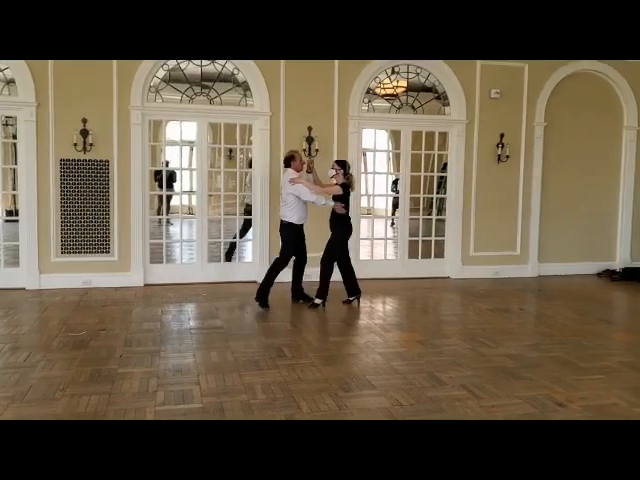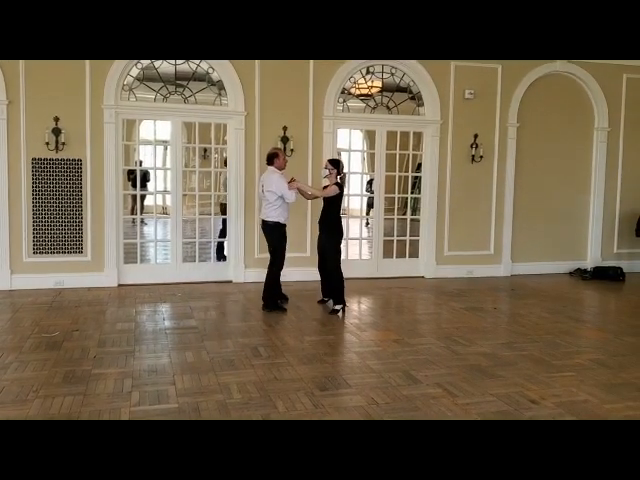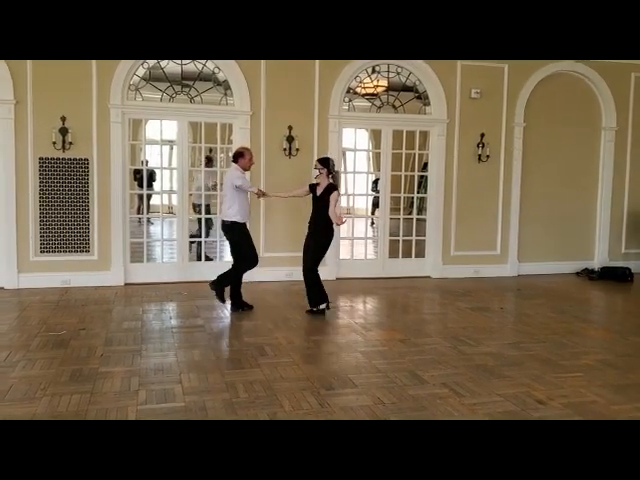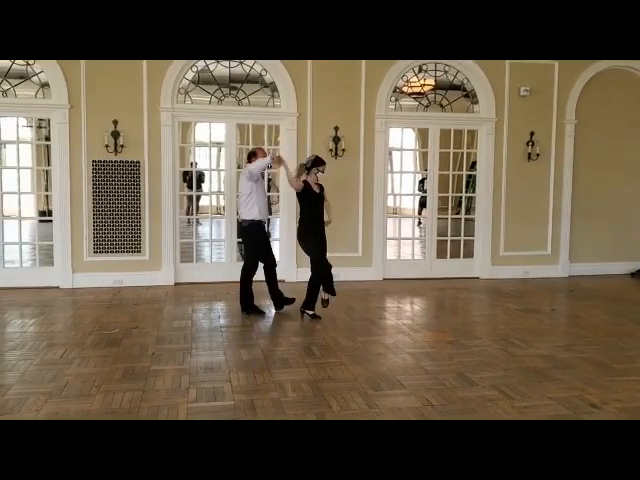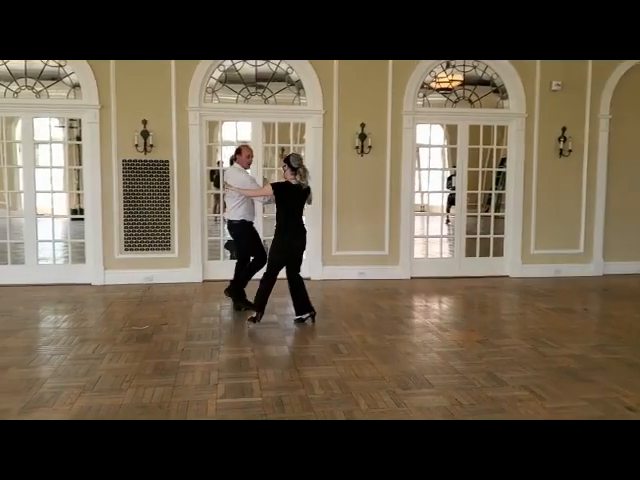
dt=1s
person 1, frame 1
left shoulder: (292, 178)
right shoulder: (292, 179)
left elbow: (306, 190)
right elbow: (310, 196)
left wrist: (310, 173)
right wrist: (332, 204)
left hip: (295, 226)
right hip: (290, 226)
left knee: (301, 258)
right knee: (283, 260)
left ankle: (297, 293)
right ankle: (262, 293)
person 1, frame 2
left shoulder: (267, 176)
right shoulder: (277, 177)
right elbow: (291, 198)
left wrist: (287, 186)
right wrist: (293, 187)
left hip: (269, 222)
right hip: (275, 224)
left knee: (276, 260)
right knee: (277, 262)
left ankle: (275, 293)
right ankle: (269, 301)
person 1, frame 3
left shoulder: (234, 174)
right shoulder: (235, 174)
right elbow: (240, 183)
left wrist: (249, 190)
right wrist: (255, 190)
left hip: (232, 224)
right hip: (234, 225)
left knee: (240, 262)
right knee: (251, 259)
left ankle: (236, 301)
right ankle: (219, 283)
person 1, frame 4
left shoulder: (253, 177)
right shoulder: (249, 174)
right elbow: (253, 167)
right wrist: (271, 159)
left hip: (258, 226)
right hip: (251, 226)
left knee: (270, 262)
right knee: (251, 264)
left ankle: (278, 299)
right ankle: (247, 305)
person 1, frame 5
left shoulder: (230, 172)
right shoulder: (242, 176)
right elbow: (262, 196)
left hip: (235, 222)
right hip: (242, 224)
left knee: (243, 260)
right knee: (260, 256)
left ankle: (238, 298)
right ankle: (235, 288)
person 2, frame 1
left shoulder: (343, 187)
right shoulder: (338, 186)
left elbow: (321, 191)
right elbow: (320, 186)
left wrist: (302, 181)
right wrist: (312, 171)
left hip: (341, 229)
right hip: (340, 229)
left knee: (326, 261)
right knee: (343, 261)
left ankle: (321, 297)
right ankle: (354, 294)
person 2, frame 2
left shoulder: (337, 187)
right shoulder: (327, 187)
left elbow: (320, 194)
right elbow: (309, 196)
left wrist: (300, 185)
right wrist: (299, 187)
left hip: (334, 230)
right hip: (325, 229)
left knee: (333, 265)
right knee: (323, 264)
left ankle: (339, 302)
right ankle: (327, 295)
person 2, frame 3
left shoulder: (333, 190)
right shoulder: (313, 187)
left elbow: (332, 211)
right elbow: (290, 194)
left wrist: (337, 220)
right wrist: (269, 194)
left hip: (324, 232)
right hip: (312, 231)
left knee: (310, 267)
right knee: (307, 268)
left ankle: (322, 301)
right ankle: (316, 303)
person 2, frame 4
left shoulder: (320, 188)
right shoulder: (302, 186)
left elbow: (326, 201)
right elbow: (292, 180)
left wrist: (329, 218)
right wrist: (284, 165)
left hip: (319, 233)
right hip: (307, 234)
left knee: (318, 269)
right knee: (324, 266)
left ankle: (308, 307)
right ankle: (327, 291)
person 2, frame 5
left shoulder: (280, 187)
right shoulder: (305, 188)
left elbow: (251, 193)
left wrist: (233, 188)
left hip: (283, 237)
right hip: (299, 236)
left knee: (270, 274)
right knee: (293, 274)
left ankle: (258, 311)
right ankle: (306, 311)
